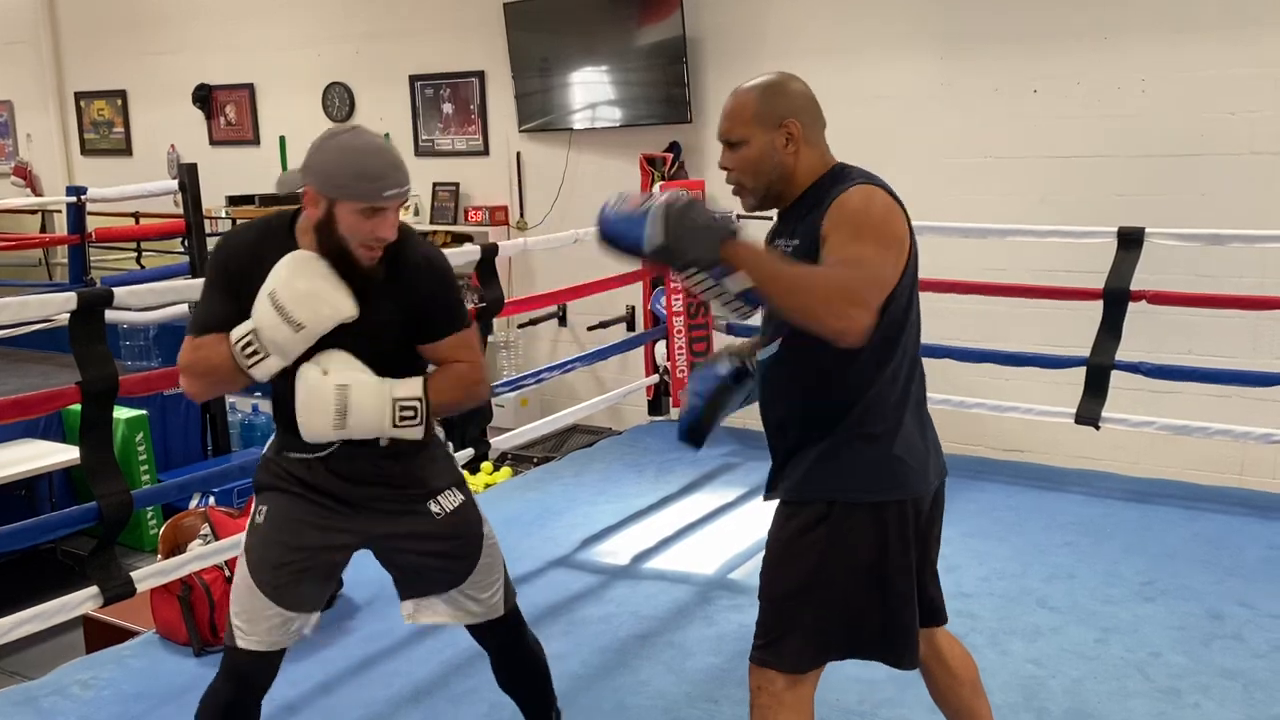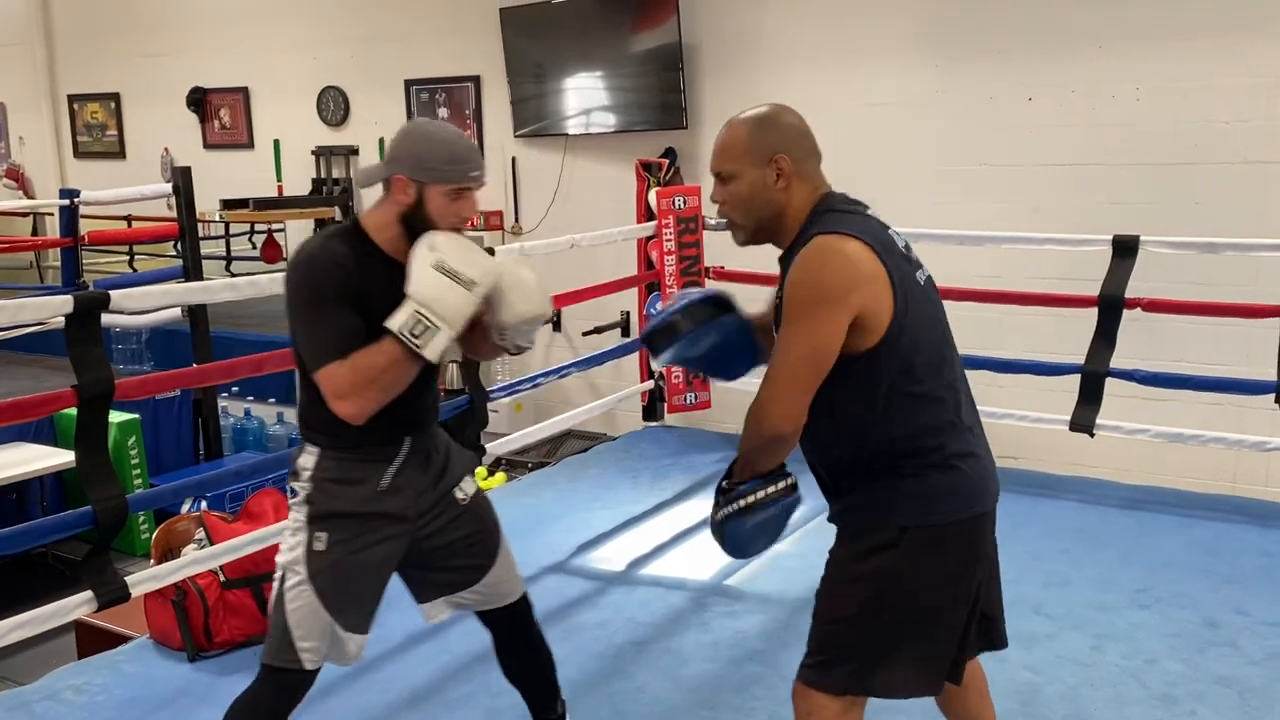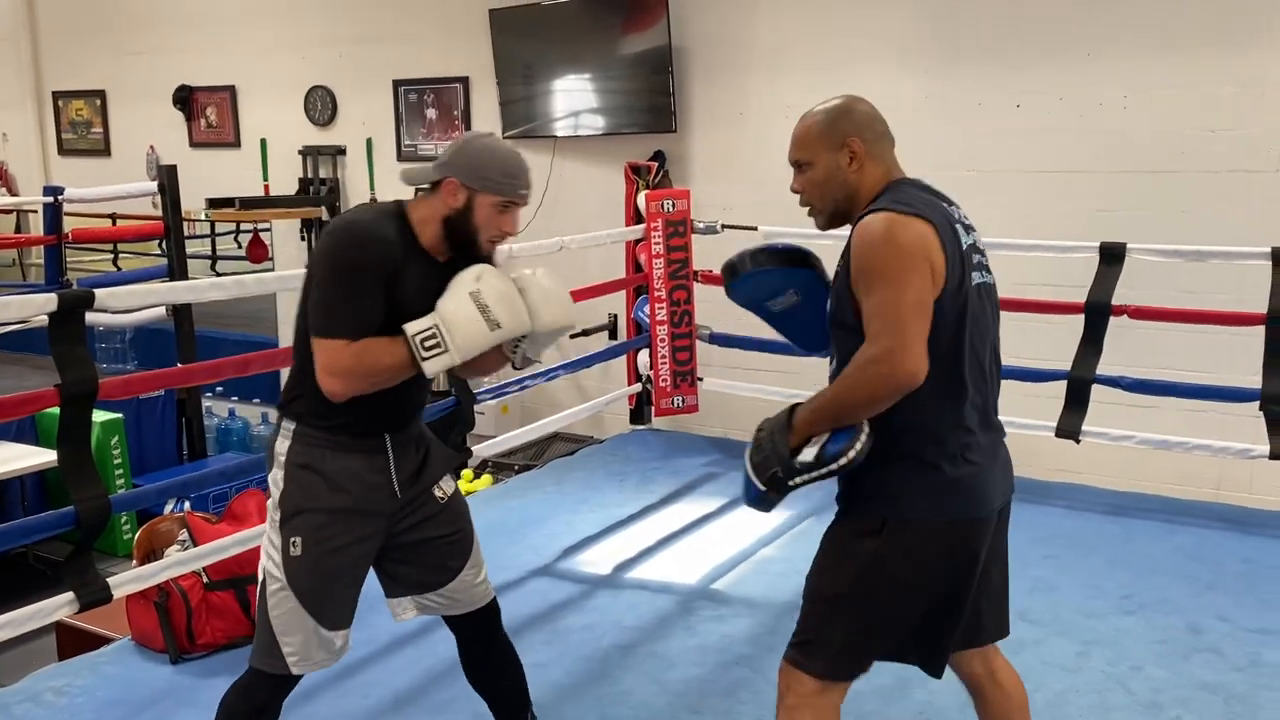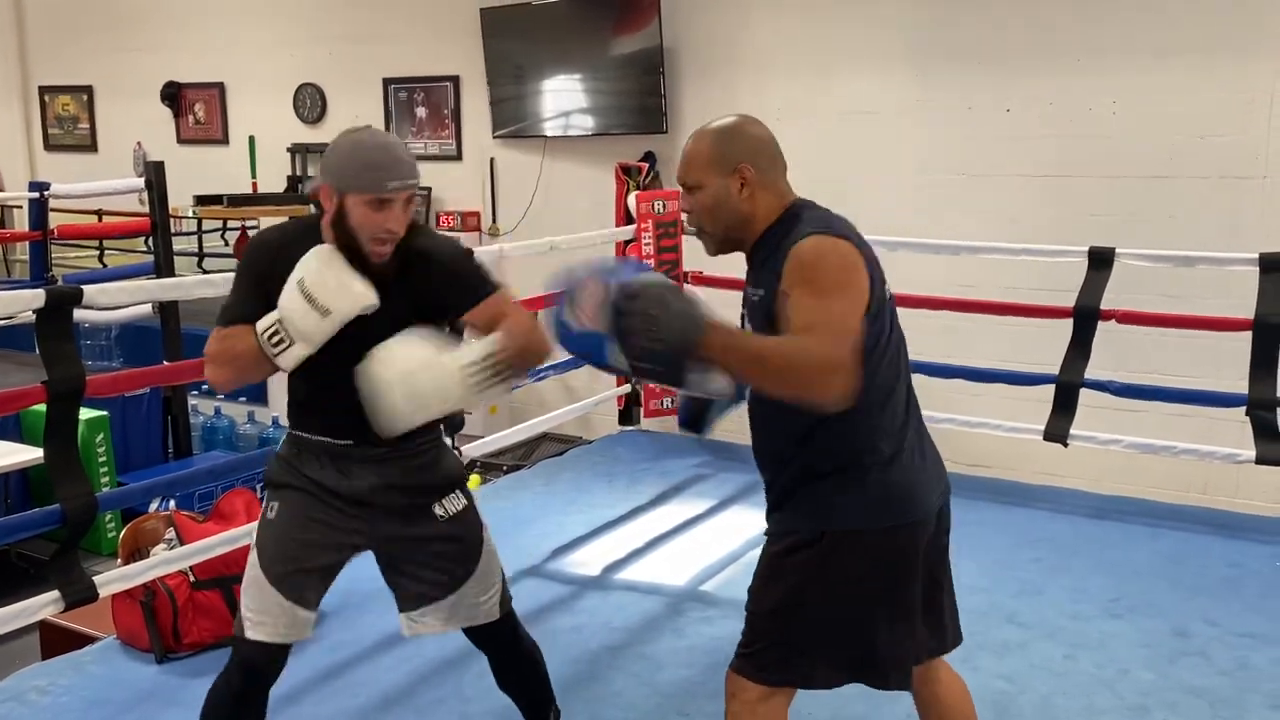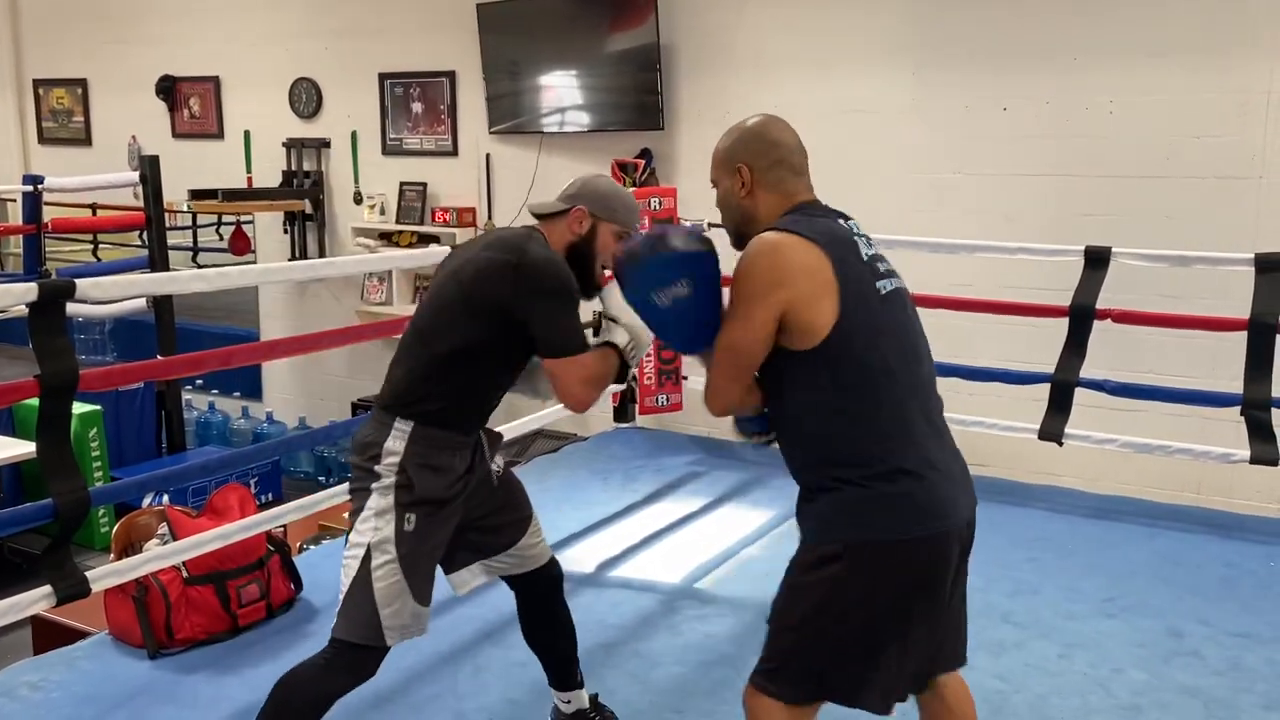
dt=1s
person 1, frame 1
left shoulder: (861, 206)
right shoulder: (802, 214)
left elbow: (843, 321)
right elbow: (794, 333)
left wrist: (732, 249)
right wrist: (739, 361)
left hip: (850, 481)
right hip: (898, 469)
right knee: (918, 628)
person 1, frame 2
left shoulder: (830, 257)
right shoulder: (817, 230)
left elbow: (779, 421)
right elbow: (780, 341)
left wrist: (745, 477)
right wrist: (715, 328)
left hip: (913, 506)
right hip: (947, 491)
right knee: (942, 656)
person 1, frame 3
left shoulder: (889, 230)
right shoulder: (934, 215)
left elbow: (898, 363)
left wrist: (800, 424)
right wrist: (816, 314)
left hip: (908, 496)
right hip: (971, 483)
right knee: (974, 648)
person 1, frame 4
left shoulder: (819, 251)
right shoulder: (777, 247)
left elbow: (826, 379)
right elbow: (774, 360)
left wrist: (692, 332)
right wrist: (723, 367)
left hip: (851, 511)
right hip: (906, 494)
right knee: (919, 658)
person 1, frame 5
left shoulder: (775, 255)
right shoulder: (836, 237)
left elbow: (728, 396)
right wrist: (691, 304)
left hip: (876, 520)
right hip: (935, 503)
right knee: (924, 664)
person 2, frame 1
left shoulder: (416, 262)
right shoulder: (245, 253)
left elbow: (471, 376)
right elbow: (195, 378)
left wrist: (383, 400)
right wrist: (270, 334)
left hip: (412, 471)
right hip: (306, 479)
left knee: (500, 623)
right knee: (246, 668)
person 2, frame 2
left shoulder: (433, 247)
right shoulder: (325, 263)
left elbow: (479, 339)
right elbow: (351, 400)
left wrist: (513, 322)
right wrist: (426, 313)
left hip: (431, 462)
right hip: (344, 484)
left knee: (508, 609)
person 2, frame 3
left shoulder: (459, 254)
right shoulder: (357, 243)
left elbow: (467, 365)
right elbow: (338, 376)
left wrist: (523, 337)
right wrist: (443, 332)
left hip: (408, 457)
right hip: (322, 467)
left knee: (480, 617)
right knee: (279, 665)
person 2, frame 4
left shoulder: (435, 260)
right shoulder: (273, 253)
left elbow: (529, 339)
right elbow: (221, 370)
left wrist: (464, 367)
right wrist: (295, 322)
left hip: (418, 472)
right hip: (314, 475)
left knee: (493, 625)
right knee: (255, 658)
person 2, frame 5
left shoulder: (507, 251)
right shoulder: (541, 263)
right elbow: (578, 390)
left wrist: (518, 373)
right wrist: (625, 345)
left hip: (462, 451)
right hip: (408, 458)
left knee: (542, 578)
right knee: (356, 653)
